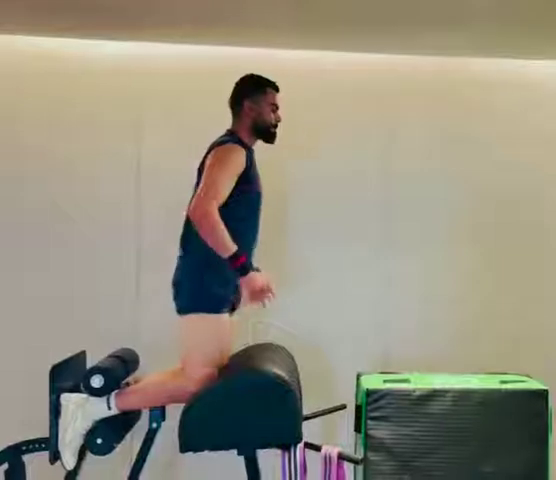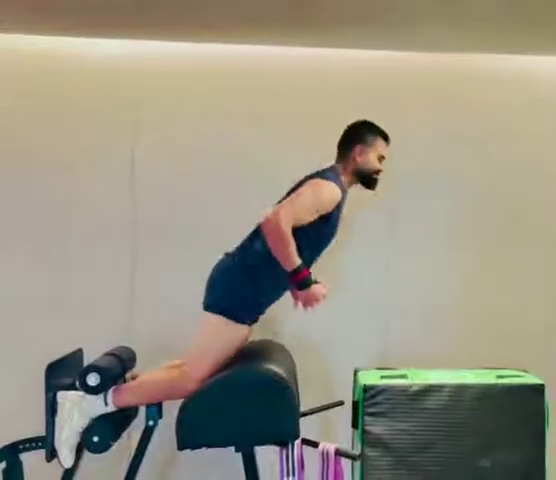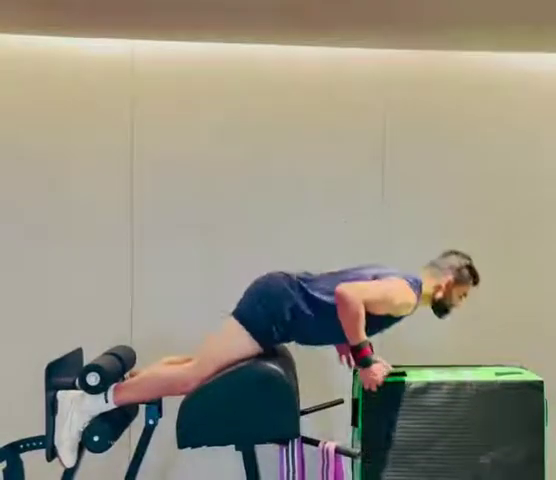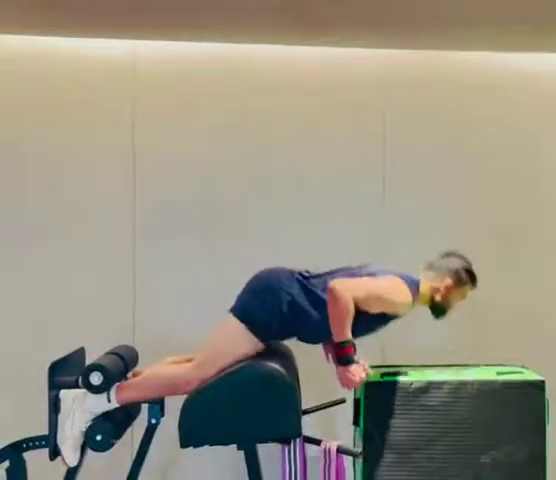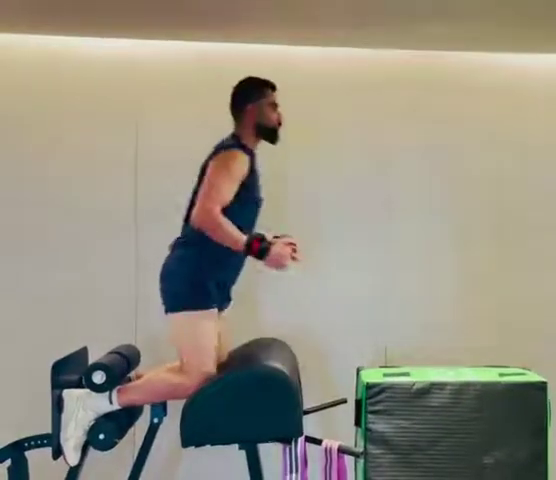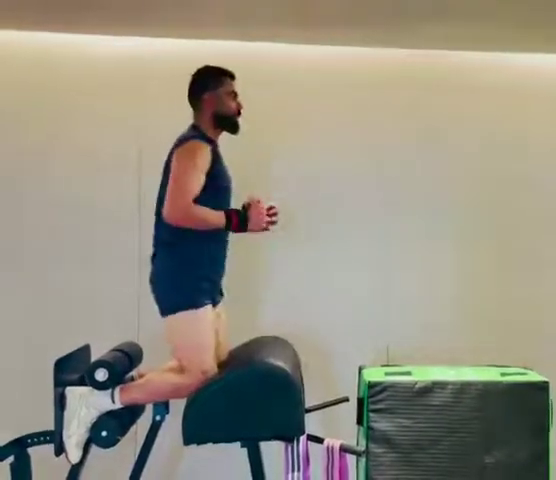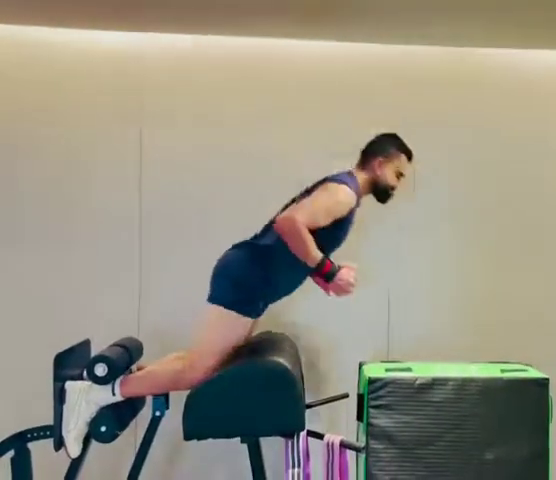
dt=0.7s
person 1, frame 1
left shoulder: (240, 154)
right shoulder: (231, 151)
right elbow: (202, 211)
left wrist: (243, 272)
right wrist: (245, 268)
left hip: (219, 282)
right hip: (206, 282)
left knee: (206, 375)
right knee: (199, 381)
left ankle: (113, 392)
right ankle: (95, 407)
person 1, frame 2
left shoulder: (329, 186)
right shoulder: (330, 189)
right elbow: (274, 223)
left wrist: (296, 278)
right wrist: (302, 279)
left hip: (242, 286)
right hip: (240, 288)
left knee: (194, 370)
right knee: (192, 379)
right ankle: (90, 404)
person 1, frame 3
left shoulder: (399, 281)
right shoulder: (406, 294)
right elbow: (347, 295)
left wrist: (342, 337)
right wrist: (364, 357)
left hip: (279, 296)
right hip: (275, 307)
left knee: (199, 365)
right knee: (194, 376)
left ankle: (110, 381)
right ankle: (91, 401)
person 1, frame 4
left shoulder: (397, 281)
right shoulder: (403, 292)
right elbow: (340, 291)
left wrist: (334, 345)
right wrist: (345, 357)
left hip: (277, 294)
right hip: (274, 301)
left knee: (203, 363)
right knee: (201, 373)
left ankle: (123, 382)
right ankle: (97, 400)
person 1, frame 5
left shoulder: (241, 157)
right shoulder: (234, 155)
right elbow: (205, 215)
left wrist: (266, 243)
right wrist: (259, 250)
left hip: (206, 280)
right hip: (193, 279)
left knee: (211, 368)
right knee: (198, 379)
left ankle: (117, 382)
right ankle: (97, 403)
person 1, frame 6
left shoulder: (205, 147)
right shoulder: (195, 147)
right elbow: (175, 210)
left wrist: (246, 218)
right wrist: (238, 220)
left hip: (200, 277)
right hip: (183, 278)
left knee: (216, 364)
right knee: (199, 377)
left ankle: (124, 384)
right ankle: (96, 401)
person 1, frame 7
left shoulder: (342, 190)
right shoulder: (344, 192)
right elbow: (288, 223)
left wrist: (323, 272)
right wrist: (328, 271)
left hip: (250, 280)
right hip: (246, 280)
left knee: (203, 361)
right knee: (199, 369)
left ankle: (124, 375)
right ankle: (98, 395)
